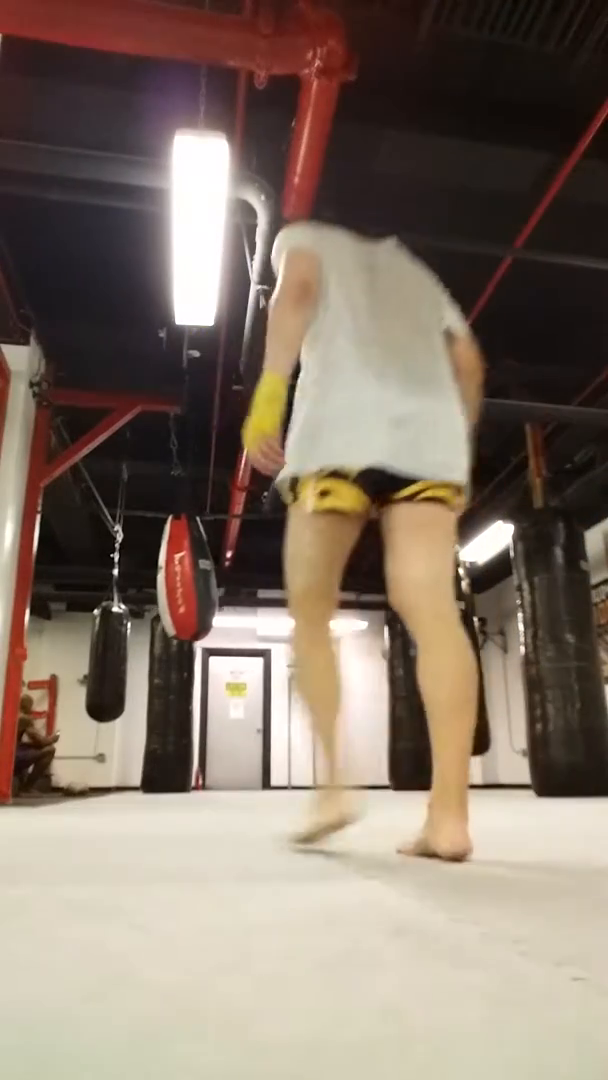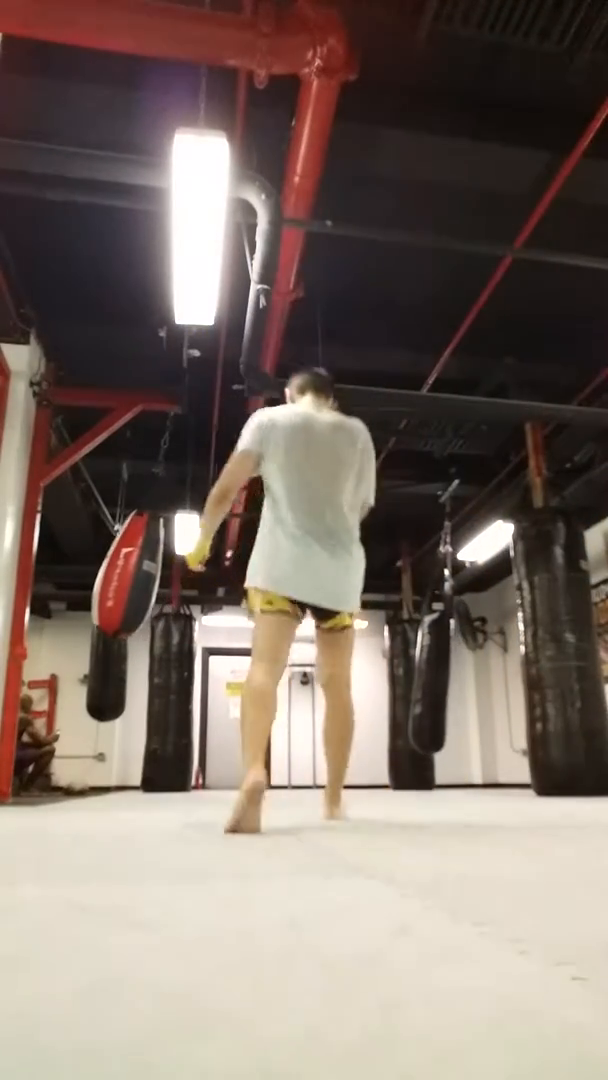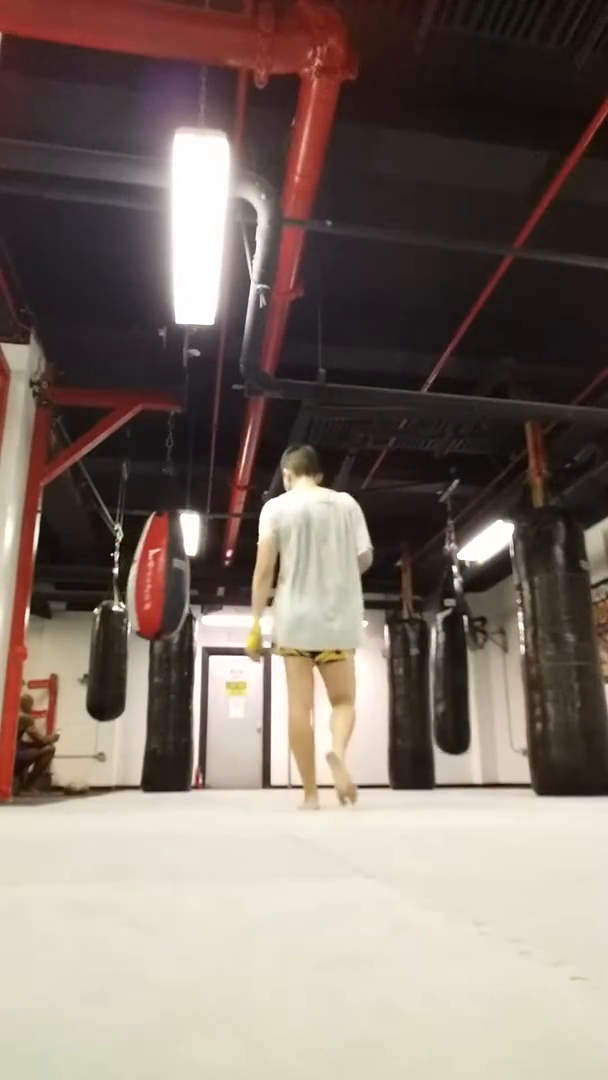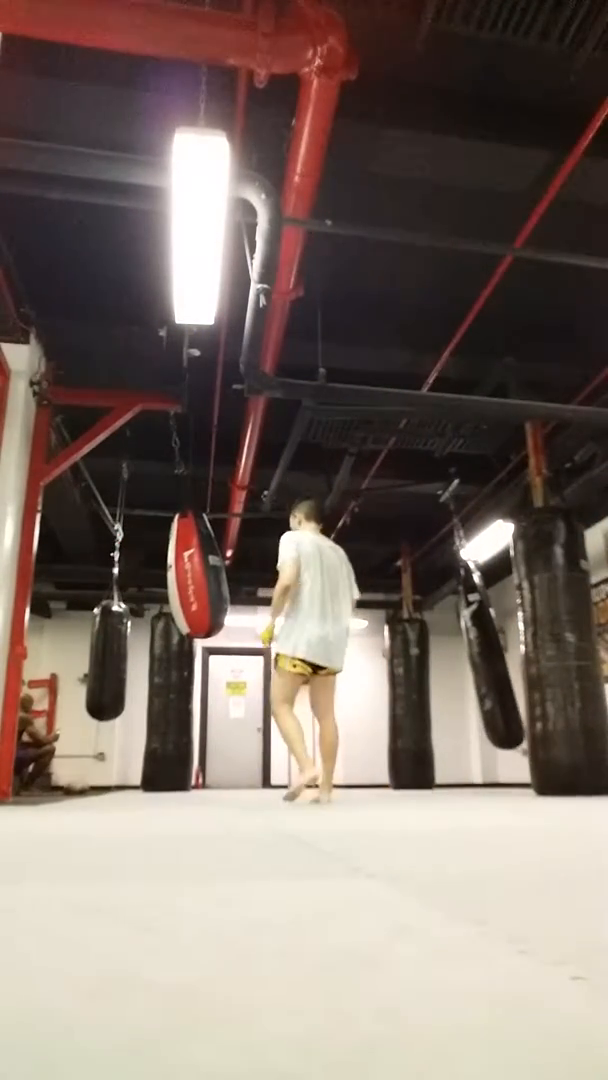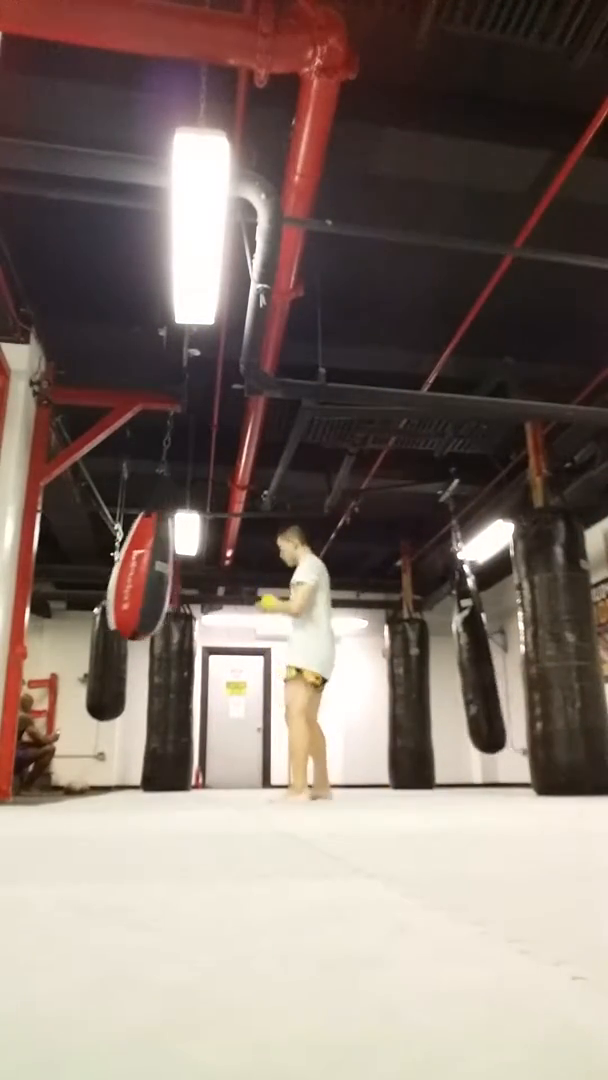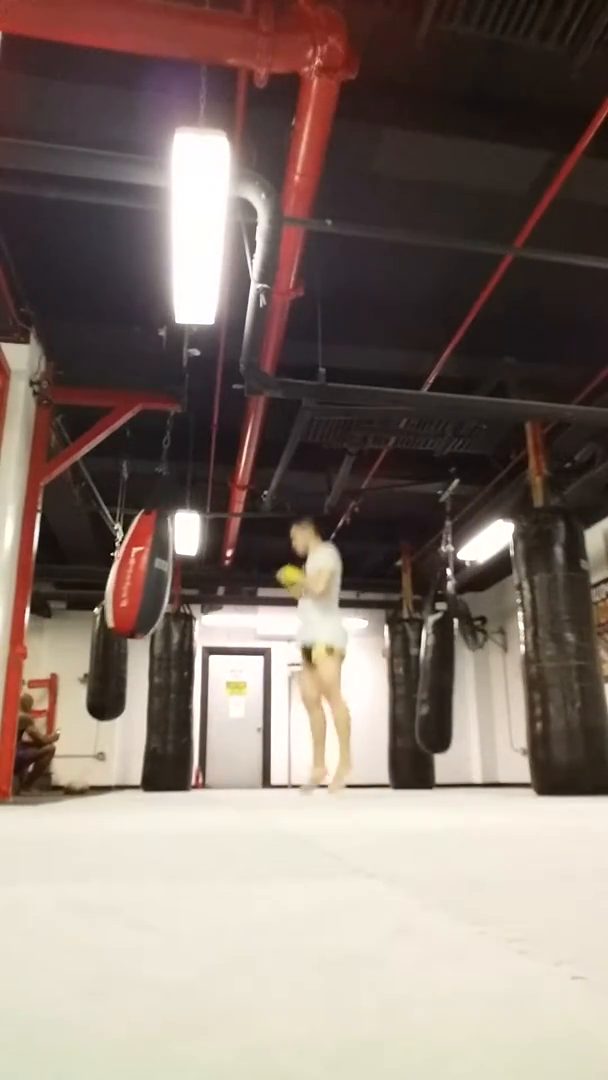
dt=0.7s
person 1, frame 1
left shoulder: (304, 240)
right shoulder: (413, 270)
left elbow: (296, 295)
right elbow: (467, 364)
left wrist: (269, 392)
right wrist: (459, 440)
left hip: (343, 426)
right hip: (431, 432)
left knee: (310, 607)
right knee: (432, 610)
left ankle: (333, 780)
right ankle: (449, 812)
person 1, frame 2
left shoulder: (269, 419)
right shoulder: (358, 432)
left elbow: (225, 489)
left wrist: (202, 541)
left hip: (281, 565)
right hip: (340, 570)
left knee: (264, 669)
right knee: (336, 687)
left ankle: (254, 771)
right ankle: (334, 798)
person 1, frame 3
left shoulder: (277, 507)
right shoulder: (346, 503)
left elbow: (264, 570)
right elbow: (365, 558)
left wrist: (254, 623)
left hip: (295, 618)
right hip: (338, 618)
left knee: (300, 703)
right knee: (343, 700)
left ankle: (310, 793)
right ankle: (338, 755)
person 1, frame 4
left shoulder: (293, 538)
right shoulder: (339, 553)
left elbow: (287, 581)
right elbow: (352, 601)
left wrist: (271, 622)
left hip: (300, 635)
right hip: (332, 640)
left knee: (281, 704)
right knee: (325, 713)
left ankle: (305, 766)
right ankle: (326, 788)
person 1, frame 5
left shoulder: (308, 564)
right shoulder: (314, 568)
left elbow: (297, 607)
left wrist: (274, 604)
right wrist: (278, 606)
left hip: (308, 653)
right hip: (313, 654)
left knee: (295, 715)
right knee: (308, 719)
left ankle: (298, 788)
right ankle: (322, 785)
person 1, frame 6
left shoulder: (326, 553)
right shoulder: (314, 560)
left elbow: (320, 588)
left wrist: (297, 580)
right wrist: (296, 586)
left hip: (326, 636)
right hip: (311, 639)
left knee: (331, 692)
right knee: (311, 701)
left ankle: (345, 764)
right ankle: (319, 767)
